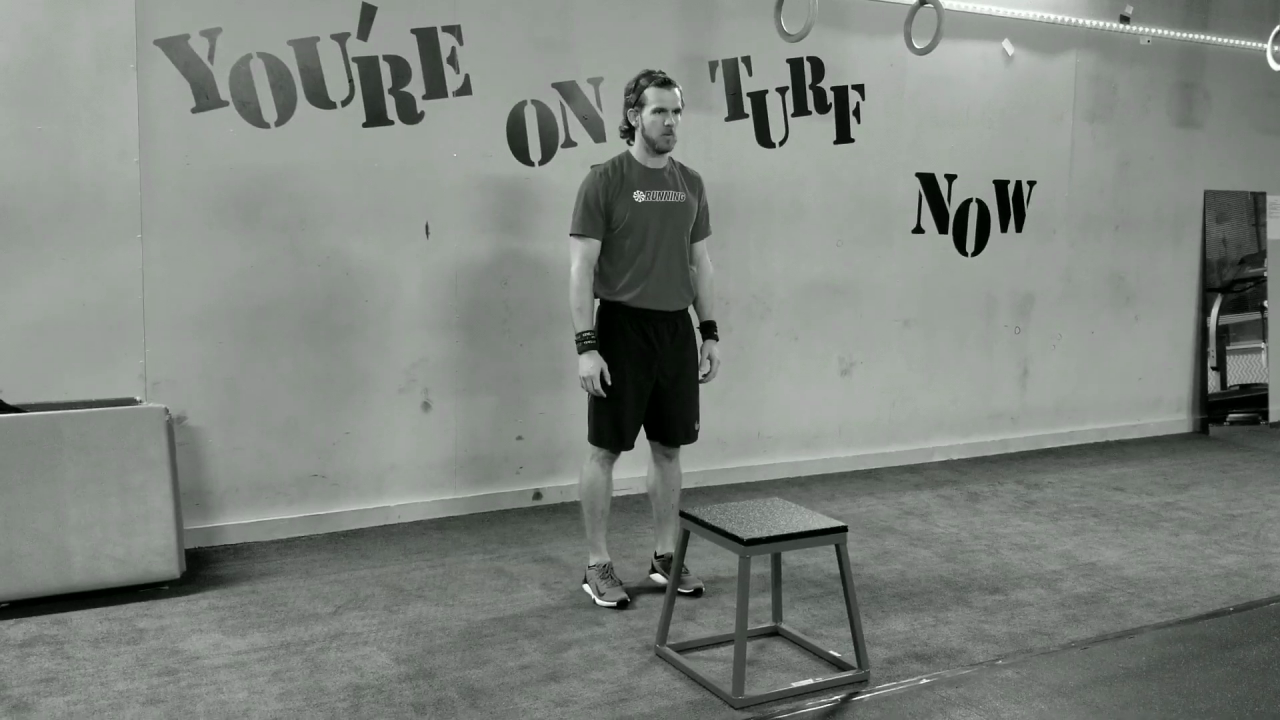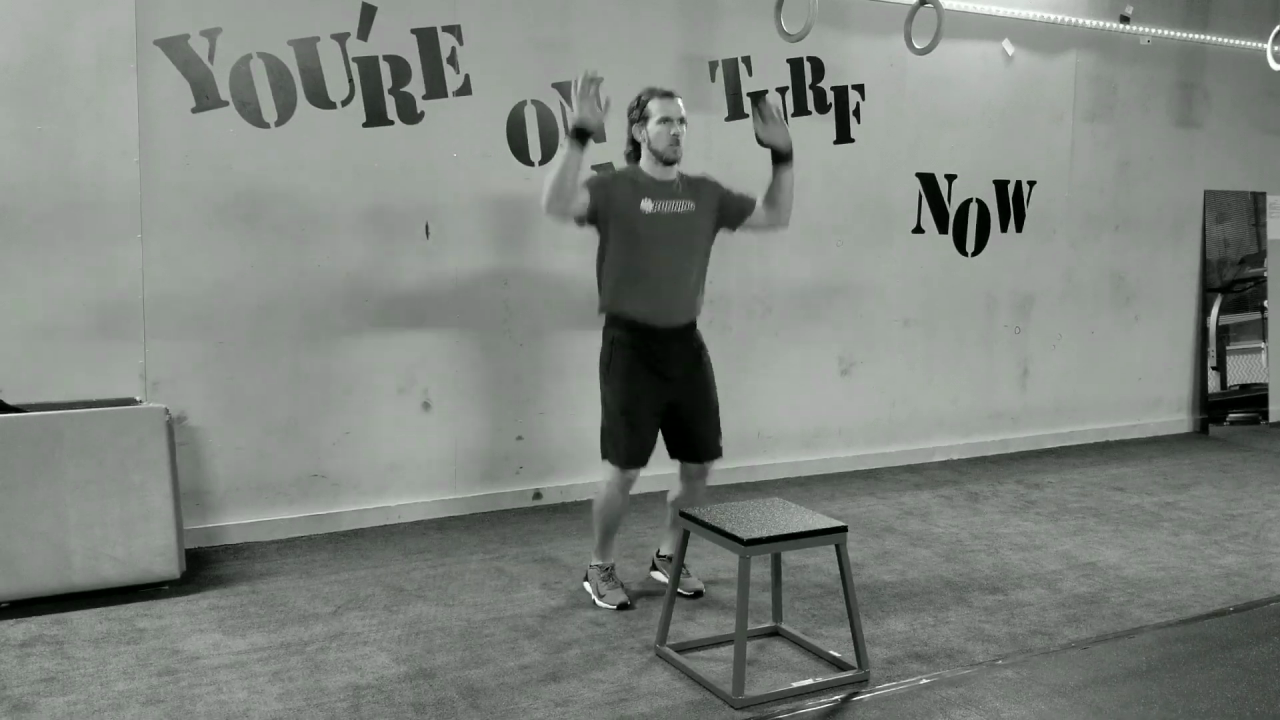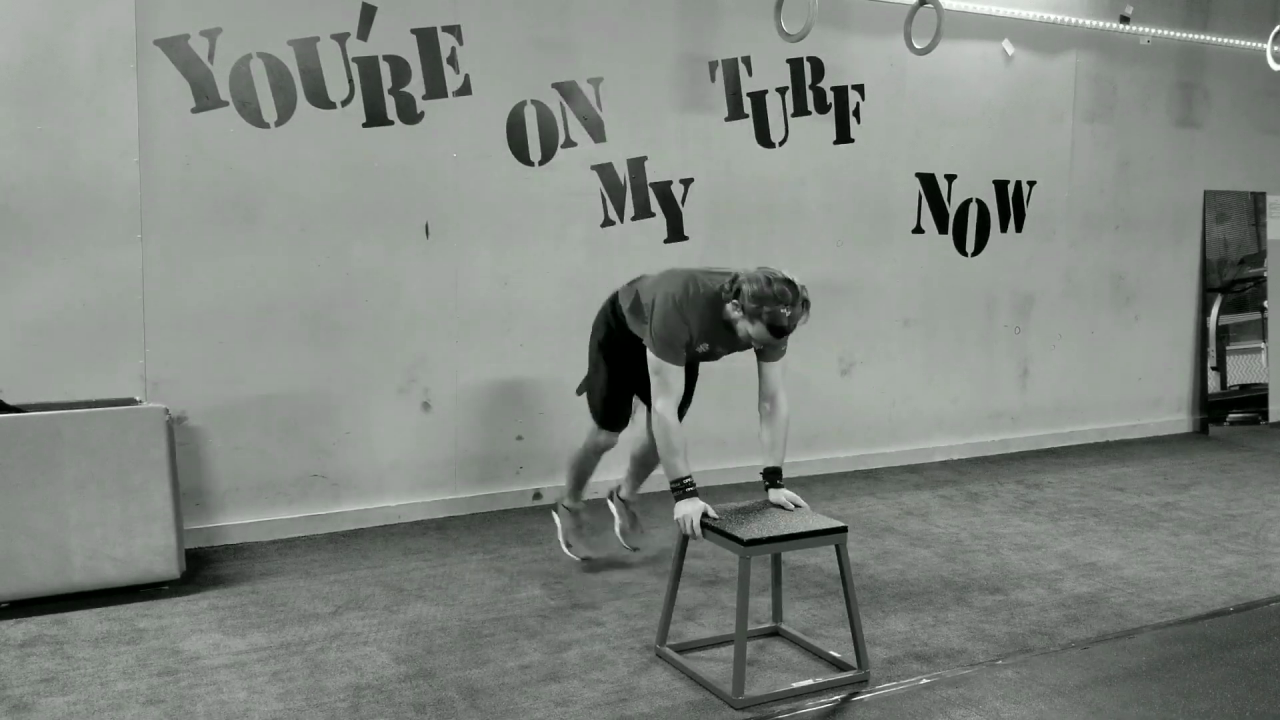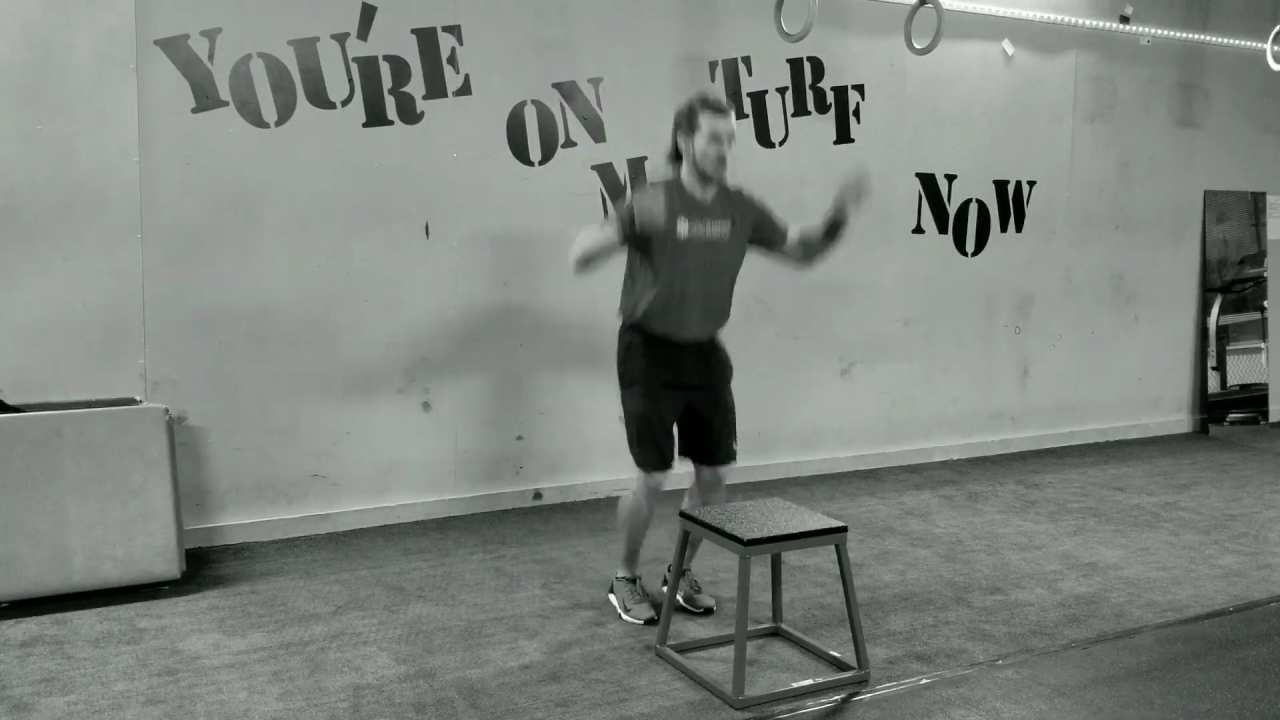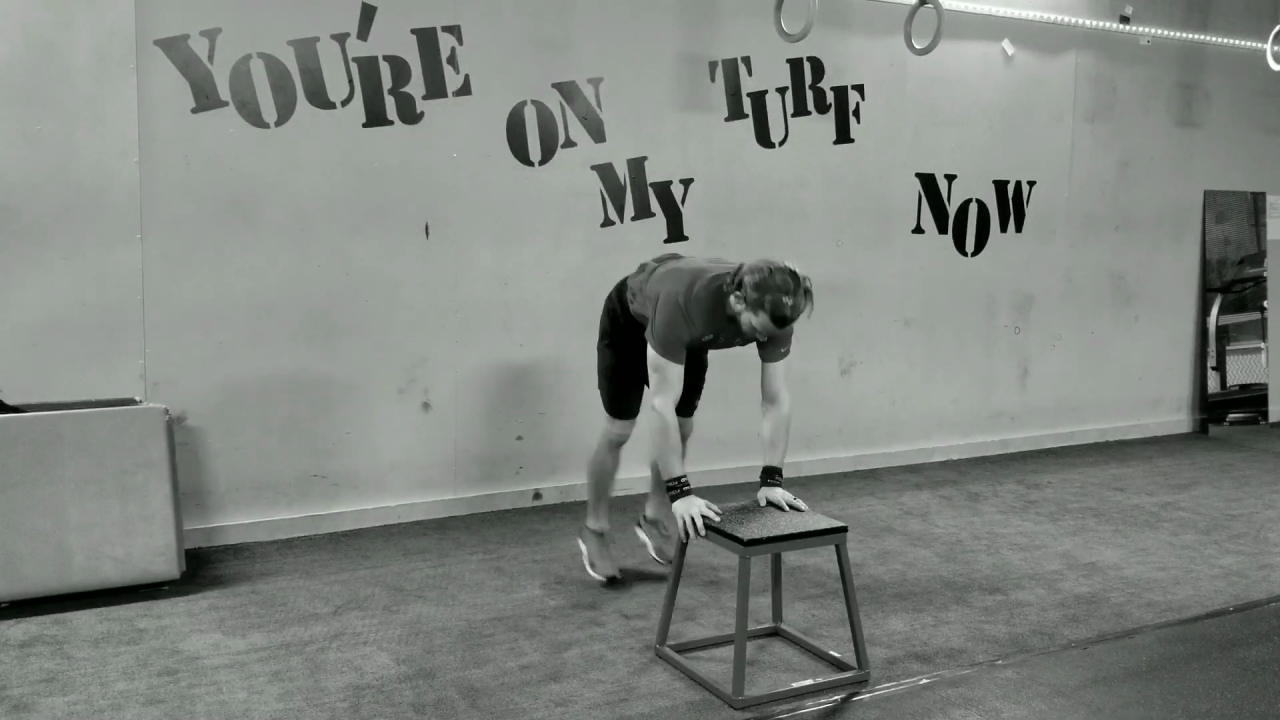
dt=1s
person 1, frame 1
left shoulder: (690, 183)
right shoulder: (604, 181)
left elbow: (700, 262)
right elbow: (582, 268)
left wrist: (710, 332)
right wrist: (586, 346)
left hip: (677, 331)
right hip: (623, 329)
left knee: (669, 447)
right knee: (605, 449)
left ankle: (666, 556)
right ankle: (598, 564)
person 1, frame 2
left shoulder: (704, 193)
right shoulder: (613, 189)
left elbow: (776, 216)
right elbow: (556, 204)
left wrist: (781, 156)
right wrist: (581, 134)
left hip: (686, 345)
right hip: (630, 347)
left knee: (698, 465)
right knee: (626, 470)
left ankle: (669, 556)
right ankle: (599, 567)
person 1, frame 3
left shoulder: (773, 317)
right shoulder: (679, 302)
left elbow: (772, 401)
right elbow: (664, 405)
left wrist: (774, 481)
right wrist: (684, 492)
right hip: (627, 332)
left knee: (661, 434)
right knee: (607, 434)
left ankle: (624, 500)
right ankle: (570, 508)
person 1, frame 4
left shoulder: (742, 208)
right shoulder: (654, 201)
left elbow: (801, 253)
right elbow: (580, 258)
left wrist: (836, 222)
right wrist: (633, 226)
left hip: (706, 355)
right hip: (650, 356)
left knee: (715, 477)
right knee: (653, 479)
left ankle: (683, 572)
right ankle: (626, 578)
person 1, frame 5
left shoulder: (776, 318)
right shoulder: (682, 297)
left elbow: (775, 398)
right elbow: (661, 403)
left wrist: (772, 479)
right wrist: (679, 492)
right hip: (633, 317)
left knee: (677, 430)
right knee: (620, 429)
left ankle: (654, 519)
right ankle: (594, 531)
